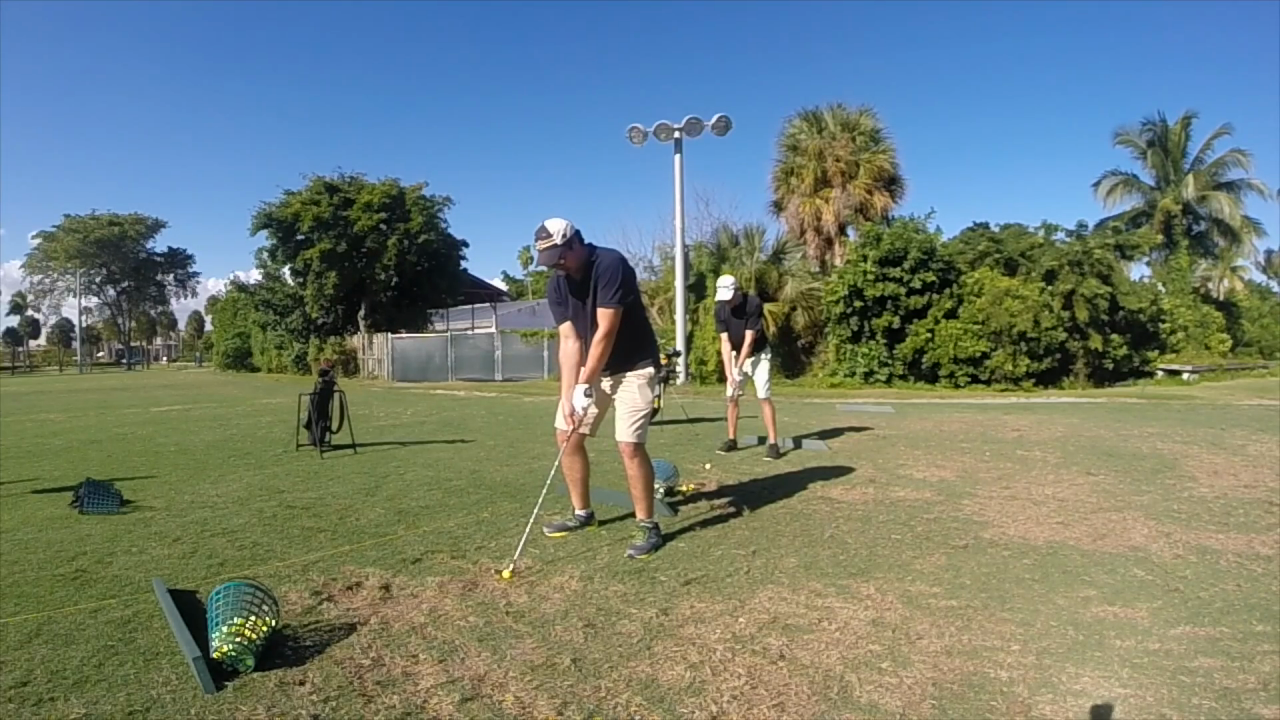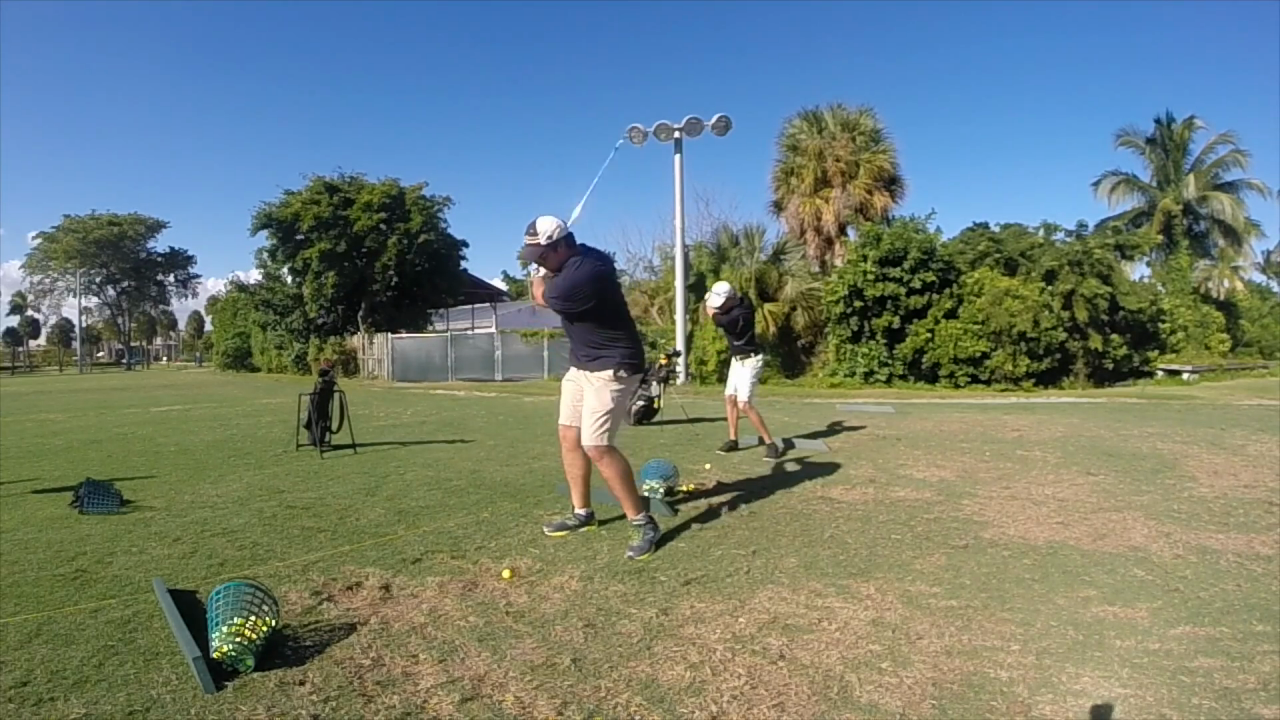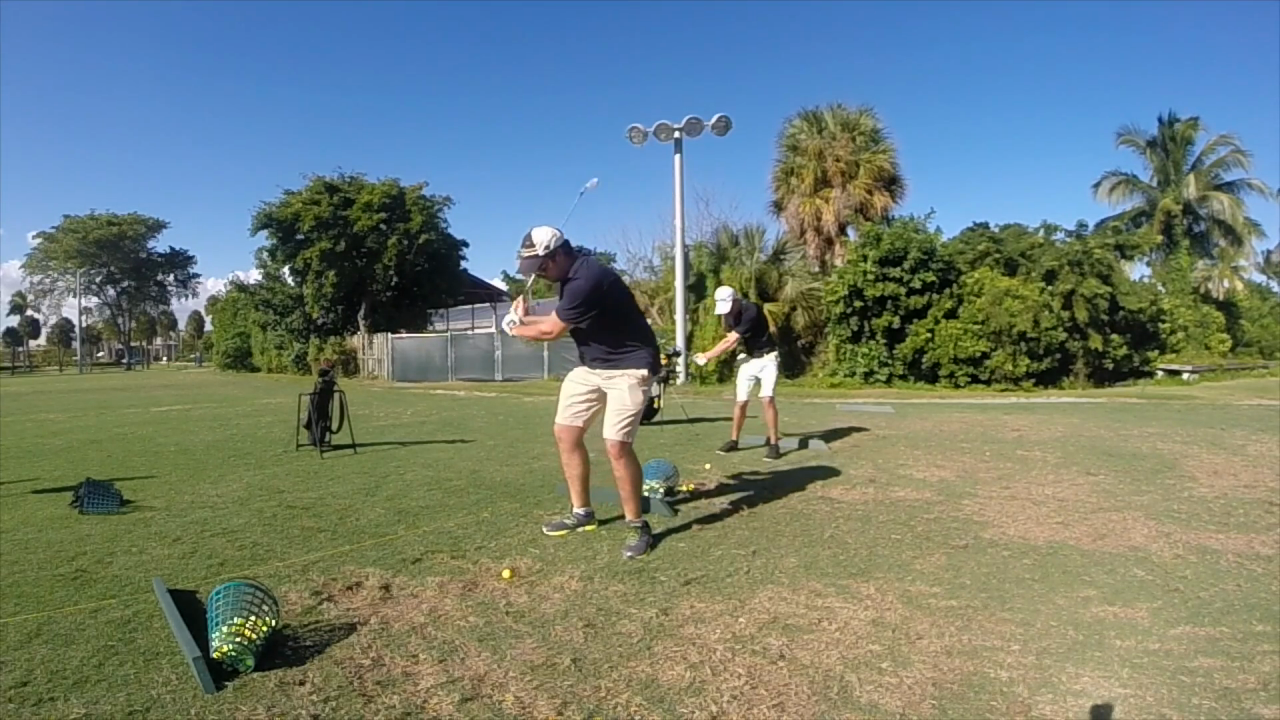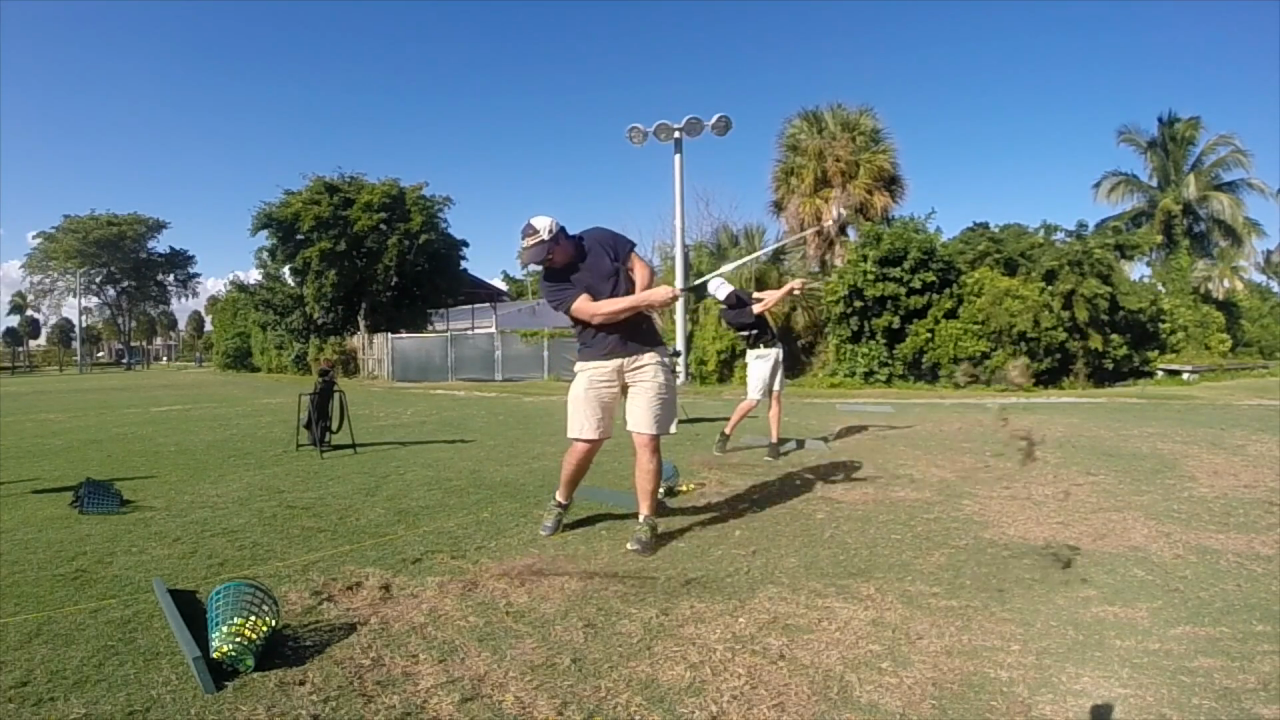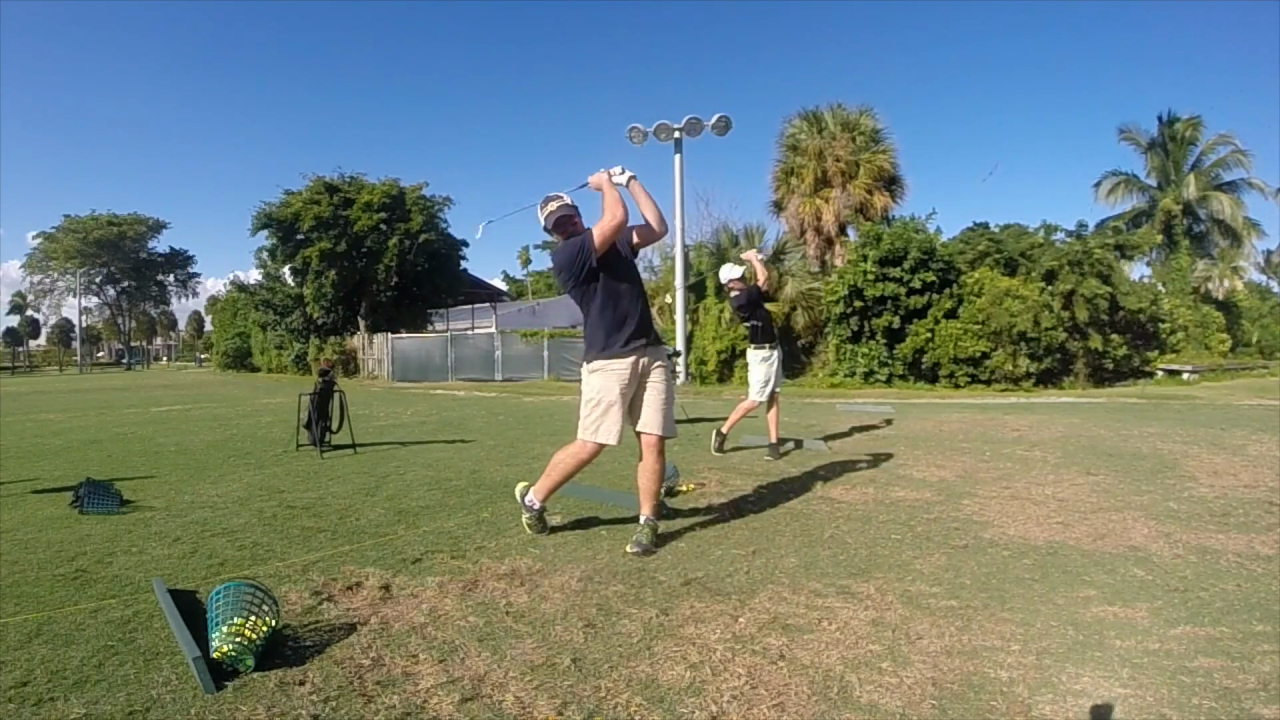
dt=1s
person 1, frame 1
left shoulder: (611, 265)
right shoulder: (557, 284)
left elbow: (606, 333)
right elbow: (570, 340)
left wrist: (585, 387)
right wrist: (567, 396)
left hip: (633, 366)
right hip: (591, 366)
left knee: (629, 445)
right knee: (567, 435)
left ankle: (648, 526)
right ankle: (582, 513)
person 1, frame 2
left shoulder: (571, 282)
right shoulder: (589, 257)
left elbow: (541, 298)
left wrist: (536, 276)
right wrist: (544, 272)
left hip: (612, 367)
right hip: (586, 364)
left knee: (595, 444)
right knee: (569, 435)
left ankle: (643, 523)
right ankle: (582, 513)
person 1, frame 3
left shoulder: (587, 279)
right shoulder: (568, 277)
left elbow: (552, 330)
right elbow: (561, 323)
left wrist: (515, 327)
right wrist: (525, 318)
left hip: (630, 366)
right hip: (592, 363)
left knee: (616, 445)
right knee: (565, 432)
left ankle: (637, 525)
right ankle: (582, 512)
person 1, frame 4
left shoulder: (600, 239)
right shoulder: (551, 282)
left elbow: (639, 266)
right elbow: (595, 313)
left wrist: (643, 293)
right wrist: (648, 298)
left hip: (646, 354)
right hip: (598, 363)
left knee: (647, 441)
right knee: (585, 444)
left ankle: (647, 522)
right ankle: (560, 502)
person 1, frame 5
left shoulder: (615, 242)
right shoulder: (567, 257)
left elbow: (658, 228)
right elbow: (617, 219)
left wrist: (628, 181)
right wrist: (605, 185)
left hip: (651, 353)
right hip: (609, 360)
left knee: (653, 442)
right knee: (590, 444)
left ankle: (648, 523)
right ankle: (533, 498)
person 2, frame 1
left shoulder: (754, 304)
right shoulder: (720, 310)
left elbow: (749, 339)
right elbow: (725, 342)
left wrist: (739, 367)
right wrist: (729, 373)
left hip: (759, 355)
right hip: (736, 355)
left knee: (764, 397)
right knee: (731, 397)
left ankle: (773, 443)
right ankle: (732, 439)
person 2, frame 2
left shoulder: (732, 319)
right shoulder: (744, 301)
left elbow: (712, 314)
left wrist: (707, 302)
right wrist: (712, 298)
left hip: (748, 362)
right hip: (739, 360)
left knee: (744, 404)
right knee: (730, 398)
left ankle: (770, 444)
right ankle: (733, 440)
person 2, frame 3
left shoulder: (751, 311)
right shoulder: (728, 314)
left elbow: (731, 342)
right elbow: (729, 341)
left wrist: (708, 356)
right wrist: (709, 355)
left hip: (767, 358)
right hip: (747, 359)
left knee: (767, 400)
right knee: (741, 401)
left ankle: (773, 444)
right ankle: (733, 441)
person 2, frame 4
left shoulder: (738, 295)
right shoulder: (729, 314)
left elbow: (764, 295)
right elbow: (765, 306)
left wrist: (789, 290)
right wrist: (788, 287)
left hip: (774, 349)
right hip: (759, 355)
left knee: (775, 397)
right knee: (753, 400)
left ankle: (774, 443)
right ankle: (725, 433)
person 2, frame 5
left shoulder: (747, 293)
right shoulder: (740, 300)
left elbow: (764, 282)
right elbow: (764, 276)
left wrist: (753, 259)
right wrist: (753, 259)
left hip: (773, 350)
right hip: (760, 354)
left knee: (773, 397)
right knee: (754, 400)
left ankle: (773, 442)
right ankle: (722, 432)
